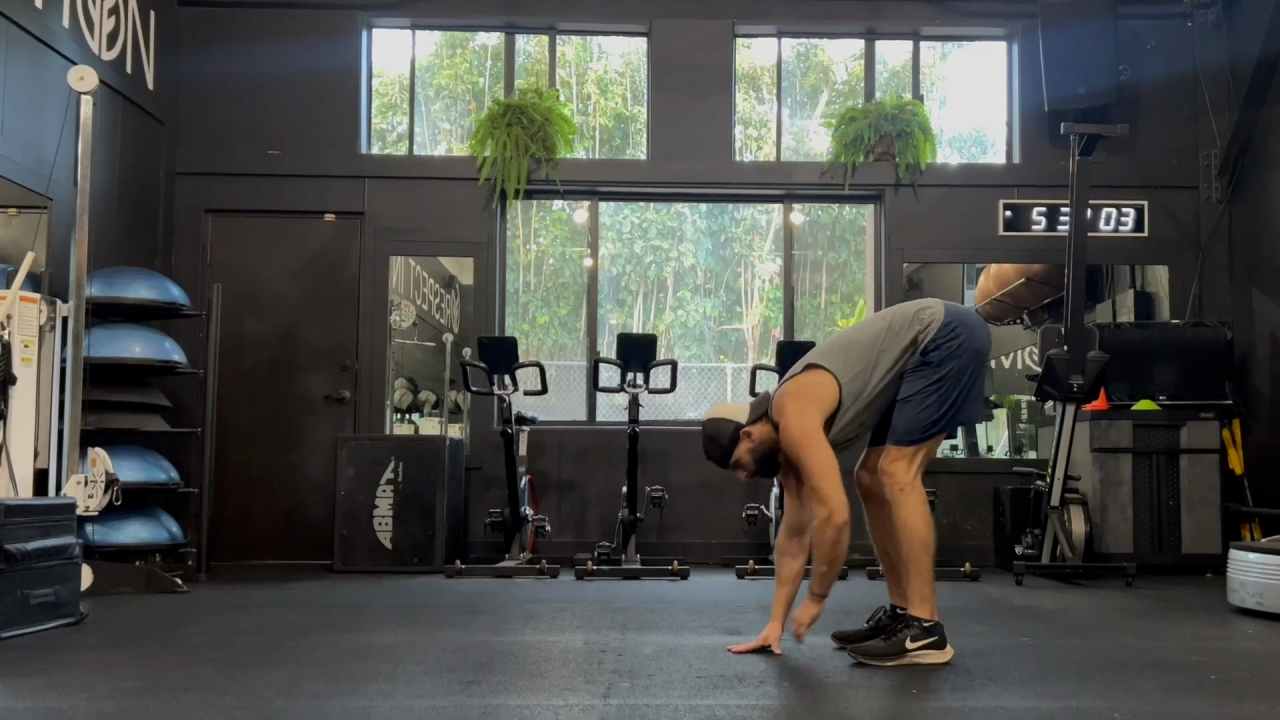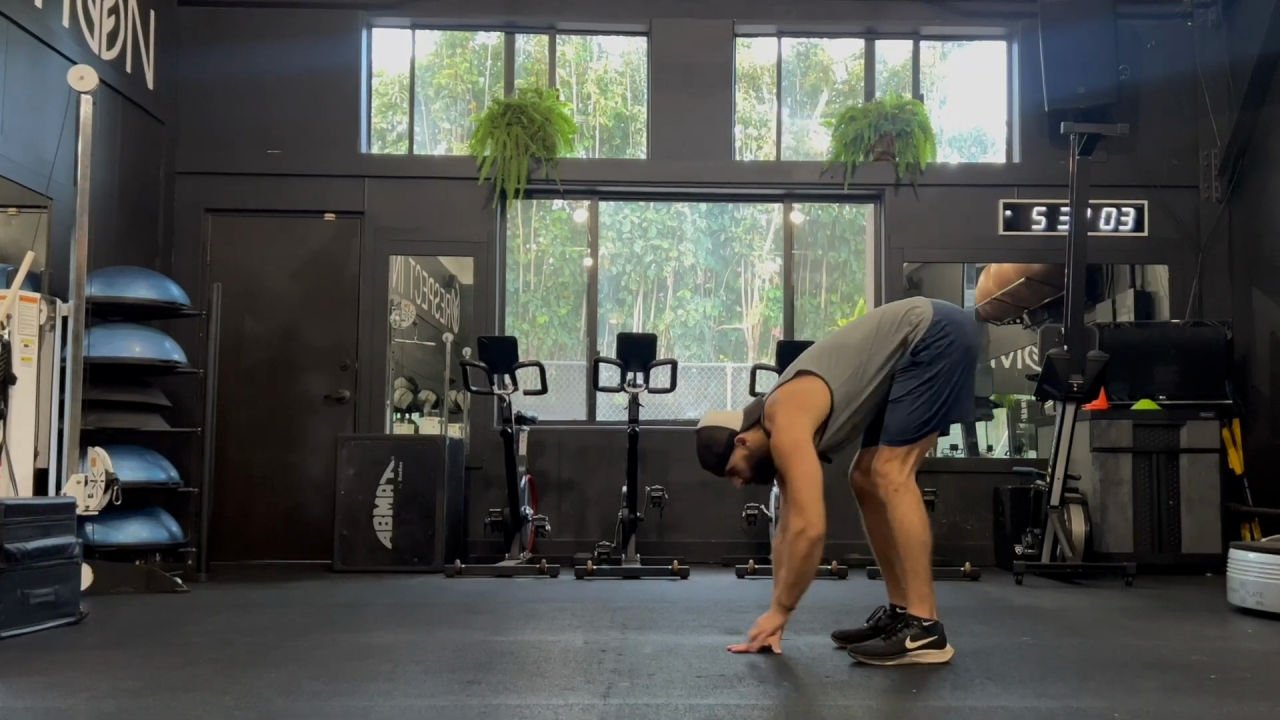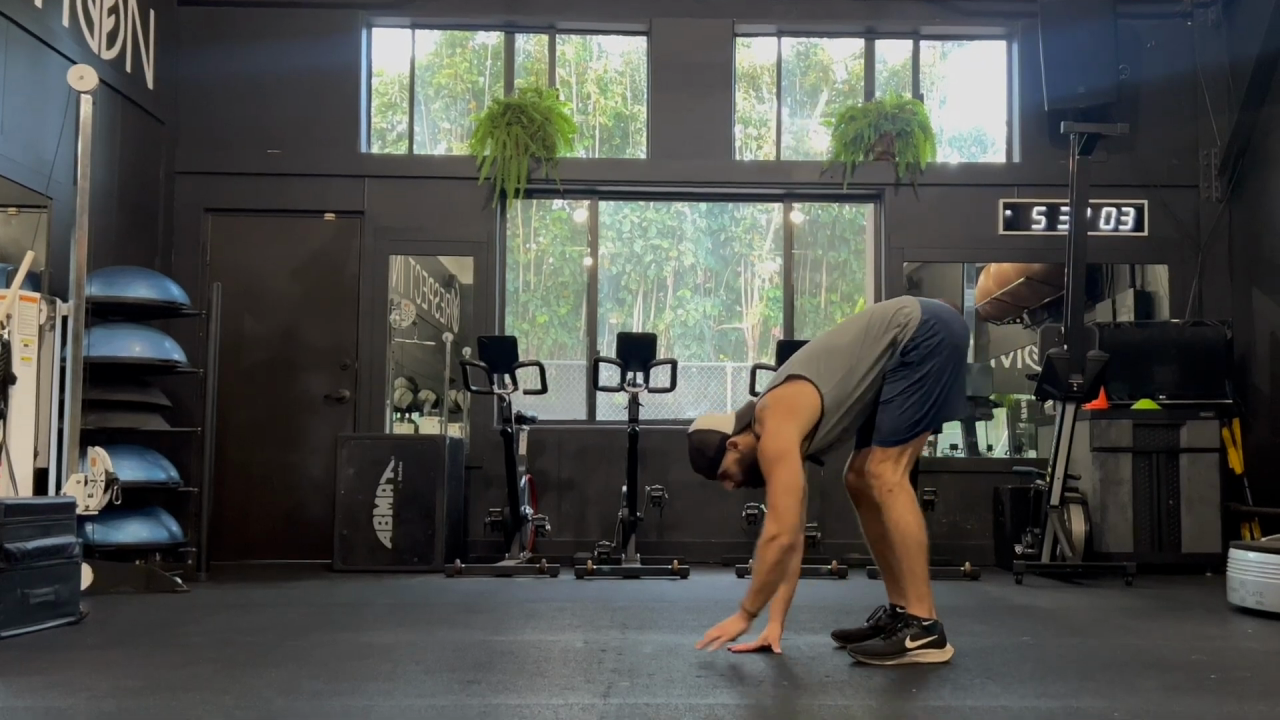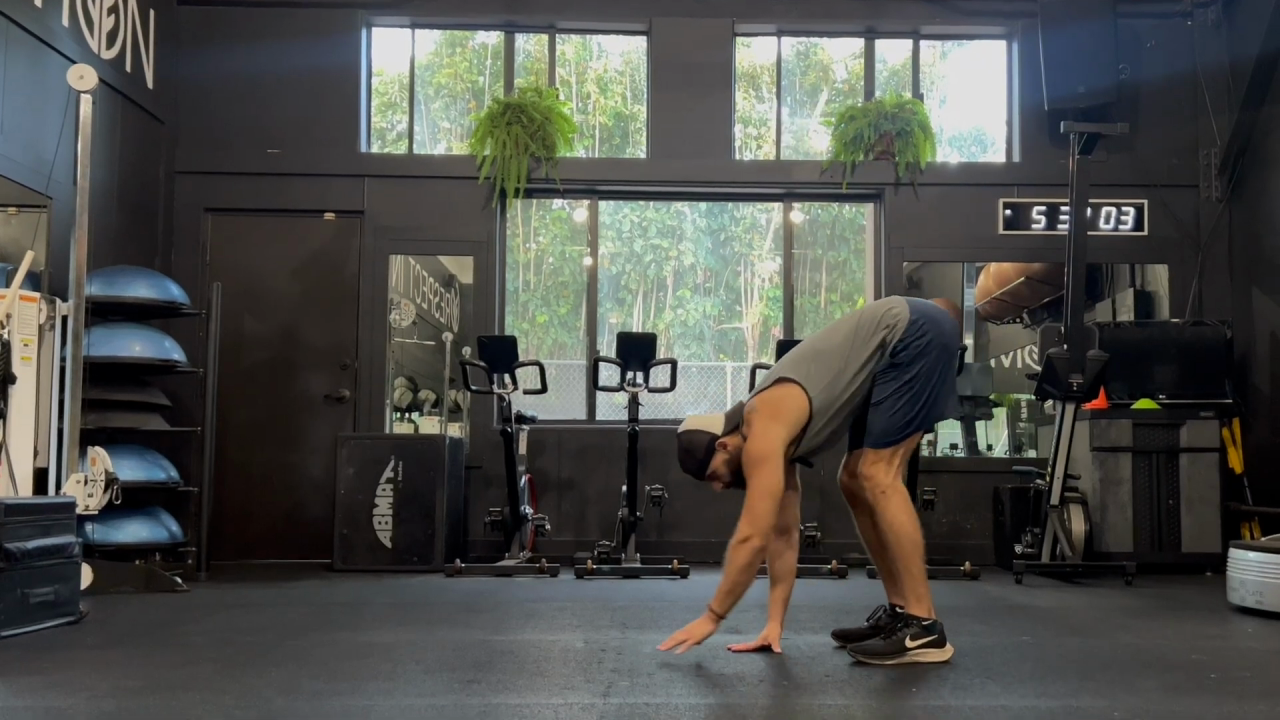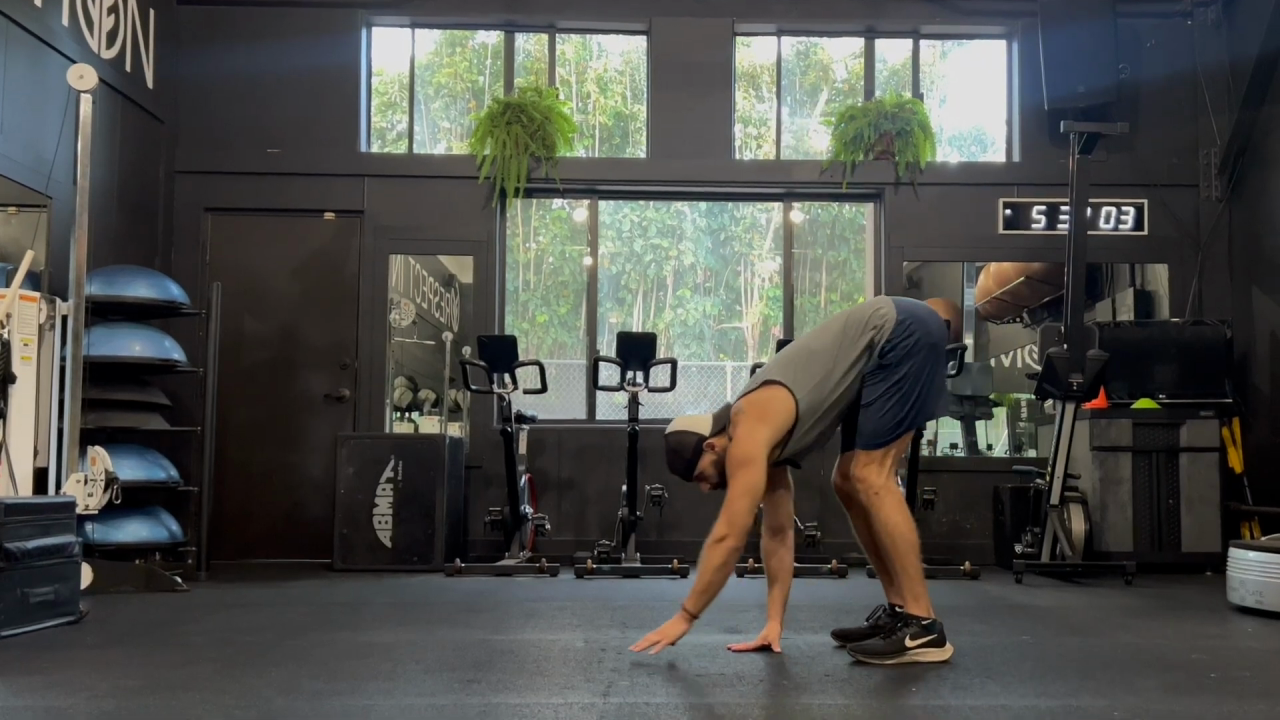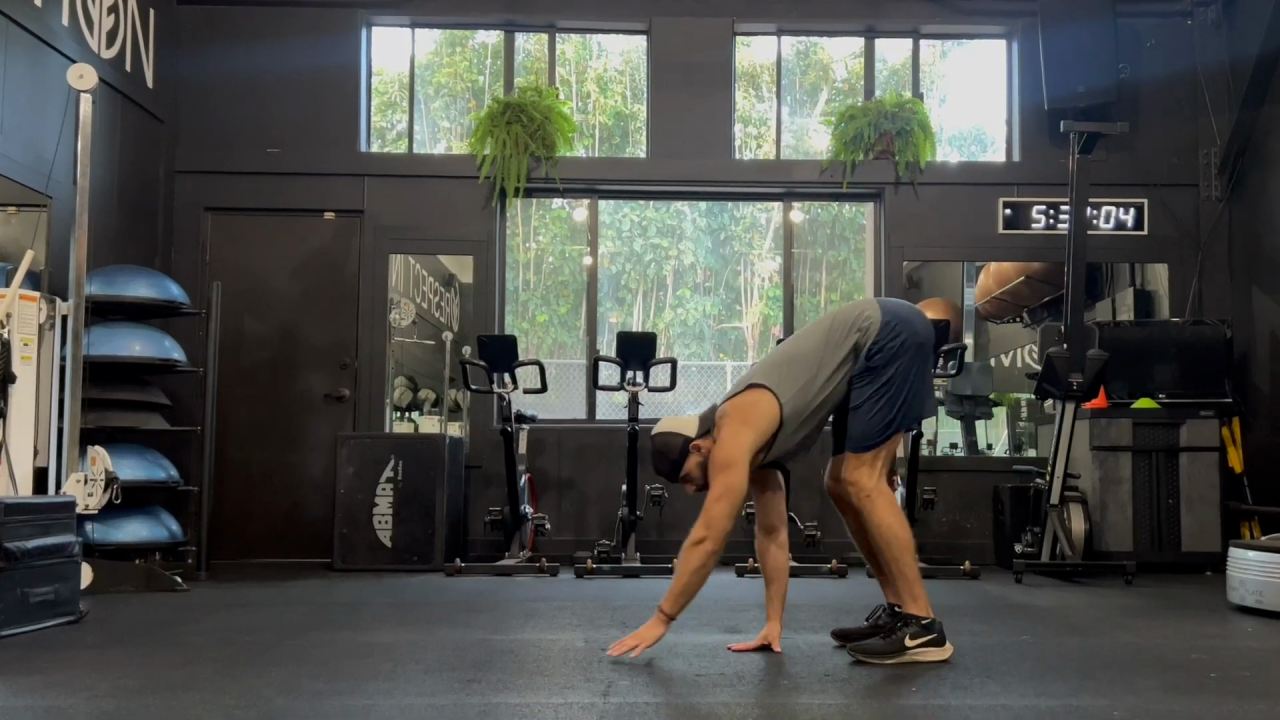
dt=0.1s
person 1, frame 1
left shoulder: (795, 420)
right shoulder: (788, 433)
left elbow: (834, 513)
right elbow: (795, 530)
left wrist: (816, 598)
right wrist: (776, 621)
left hip: (948, 335)
right hip: (935, 341)
left knee: (896, 475)
right knee: (872, 479)
left ankle: (924, 630)
right ankle: (900, 613)
person 1, frame 2
left shoulder: (787, 426)
right shoulder: (784, 432)
left elbow: (807, 529)
right elbow: (795, 527)
left wrist: (780, 611)
right wrist: (778, 620)
left hip: (937, 333)
right hip: (923, 340)
left knee: (889, 477)
right knee: (867, 479)
left ankle: (925, 629)
right ankle: (900, 613)
person 1, frame 3
left shoulder: (775, 433)
right shoulder: (778, 435)
left elbow: (781, 536)
right elbow: (784, 532)
left wrist: (745, 615)
right wrist: (775, 621)
left hip: (926, 332)
right hip: (916, 338)
left knee: (883, 477)
right knee: (861, 480)
left ankle: (923, 629)
right ankle: (900, 612)
person 1, frame 4
left shoulder: (762, 434)
right shoulder: (777, 436)
left elbow: (752, 538)
right elbow: (783, 531)
left wrist: (712, 617)
right wrist: (774, 623)
left hip: (915, 333)
right hip: (903, 340)
left knee: (876, 479)
right knee: (855, 481)
left ankle: (924, 628)
right ankle: (899, 612)
person 1, frame 5
left shoulder: (747, 436)
right shoulder: (764, 439)
left elbow: (728, 537)
right elbow: (778, 531)
left wrist: (684, 617)
right wrist: (773, 622)
left hip: (902, 332)
right hip: (890, 337)
left knee: (869, 480)
right knee: (849, 483)
left ankle: (923, 628)
right ankle: (900, 611)
person 1, frame 6
left shoulder: (736, 435)
right shoulder: (753, 442)
left elbow: (706, 539)
right elbow: (773, 531)
left wrist: (659, 621)
right wrist: (774, 622)
left hip: (890, 332)
right hip: (875, 337)
left knee: (861, 483)
right knee: (842, 485)
left ankle: (922, 626)
right ankle: (899, 611)
